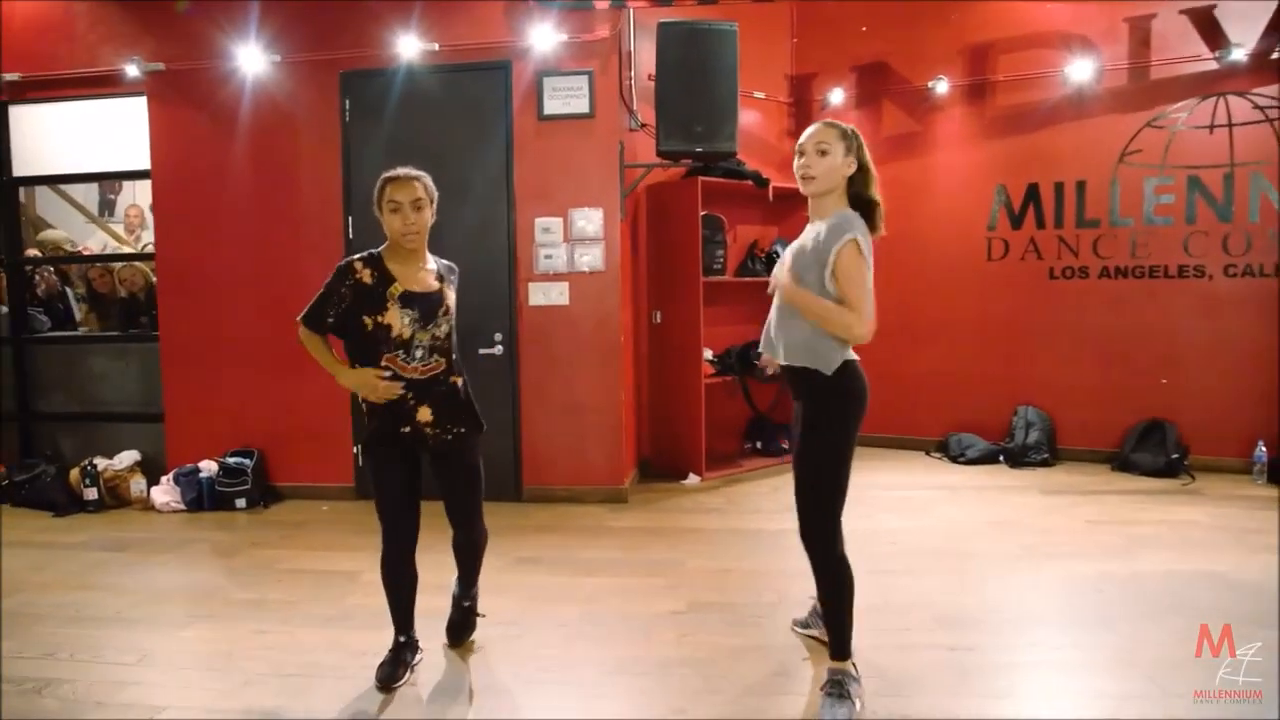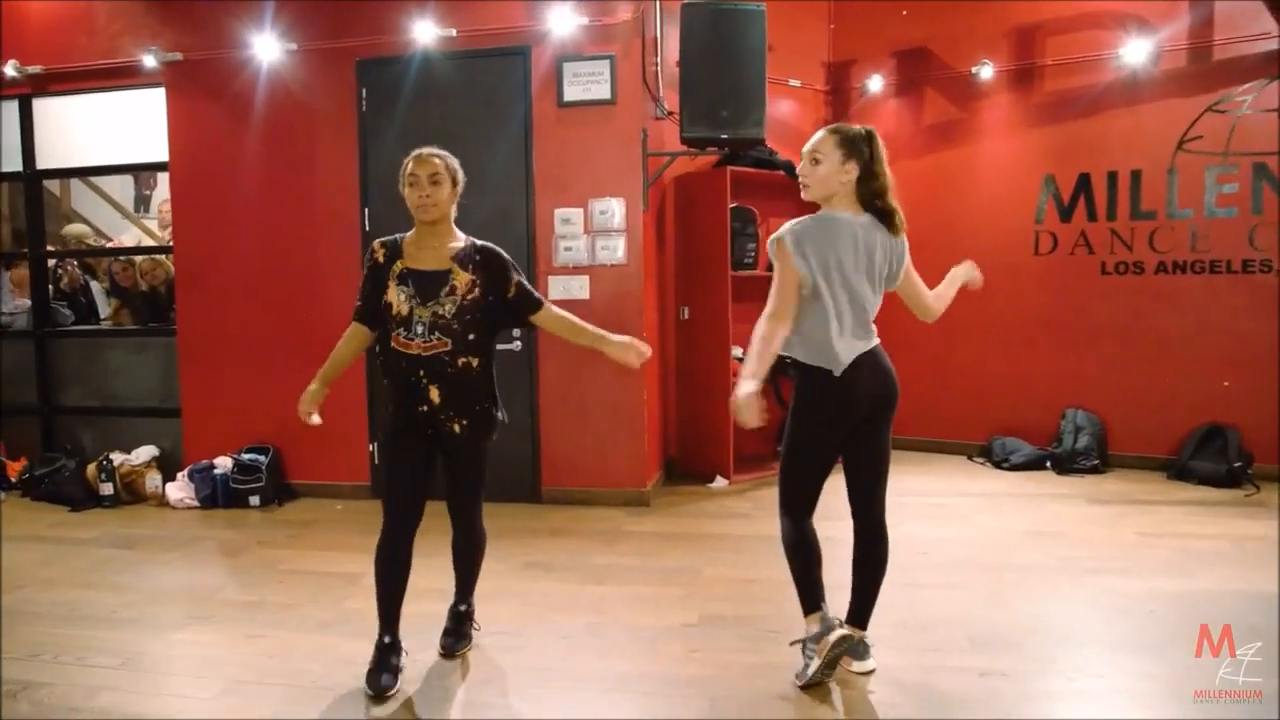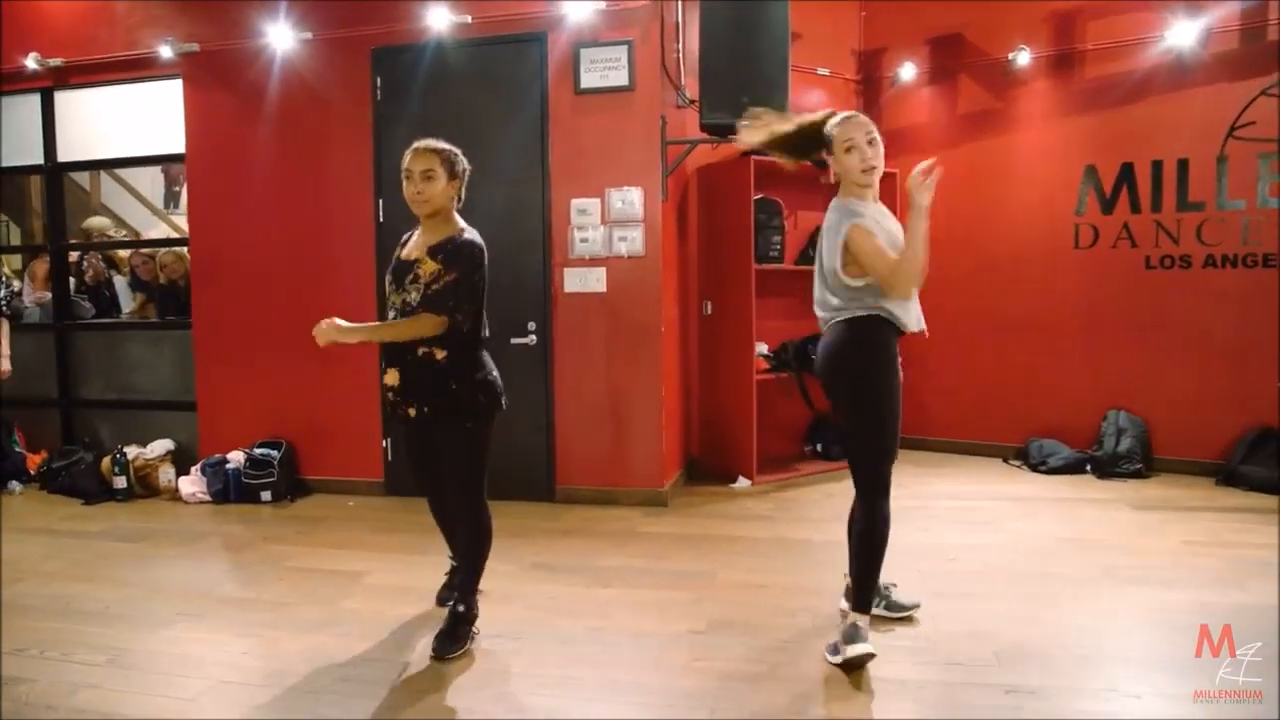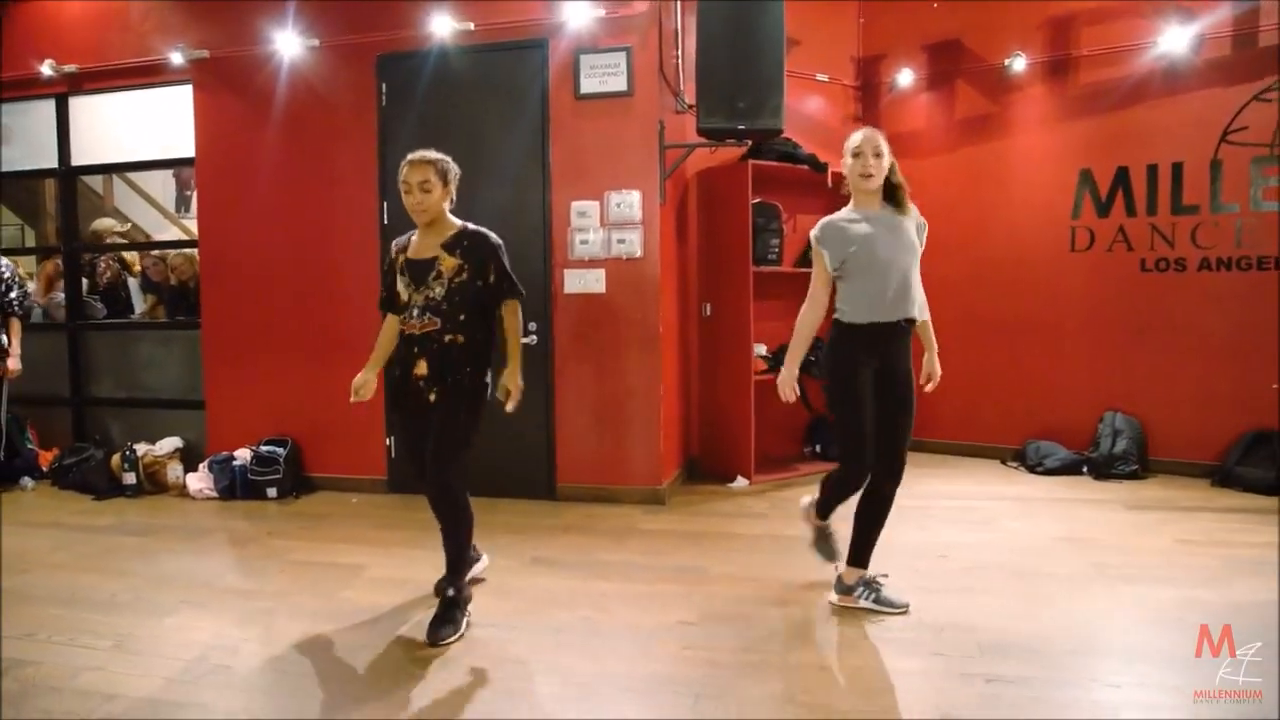
dt=0.5s
person 1, frame 1
left shoulder: (844, 235)
right shoulder: (817, 231)
left elbow: (856, 325)
left wrist: (786, 286)
left hip: (831, 390)
right hip: (818, 386)
left knee: (818, 525)
right knee: (819, 514)
left ankle: (843, 668)
right ankle: (830, 614)
person 1, frame 2
left shoulder: (795, 237)
right shoulder: (887, 237)
left elbow: (778, 315)
right elbow: (928, 307)
left wrist: (749, 381)
right wrist: (960, 274)
left hip: (824, 387)
right hip: (877, 378)
left knee: (795, 510)
right knee: (870, 511)
left ankle: (818, 625)
right ankle: (856, 635)
person 1, frame 3
left shoulder: (859, 207)
right shoulder: (856, 217)
right elbow: (905, 284)
right wrist: (917, 209)
left hip: (846, 348)
right hip: (862, 351)
left knee: (871, 476)
right knee: (872, 484)
left ankle: (865, 588)
right ankle: (854, 624)
person 1, frame 4
left shoulder: (911, 220)
right shoulder: (832, 230)
right elbow: (816, 304)
left wrist: (931, 351)
right wrist: (790, 365)
left hip: (895, 348)
right hip: (849, 346)
left knee: (890, 470)
right knee: (858, 464)
left ankle: (854, 577)
right ankle: (817, 513)
person 2, frame 1
left shoulder: (447, 274)
right shoulder: (357, 273)
right elbow: (308, 332)
right wrist: (350, 376)
left hip: (452, 418)
right hip: (388, 426)
left knee: (469, 523)
right knee: (399, 537)
left ankle: (465, 594)
right ankle: (404, 641)
person 2, frame 2
left shoulder: (485, 259)
right shoulder: (383, 256)
left elbow: (538, 312)
right elbow: (363, 326)
left wrist: (605, 341)
right wrist: (320, 382)
left hip: (467, 407)
right hip: (404, 409)
left knee: (465, 516)
right knee: (398, 522)
left ankle: (462, 610)
right ankle: (388, 641)
person 2, frame 3
left shoulder: (465, 249)
right shoulder: (408, 243)
left elbow: (431, 323)
left wrist: (356, 334)
left hip: (462, 392)
right hip: (416, 391)
left knee: (467, 494)
right knee: (435, 487)
left ankle: (465, 607)
right ankle: (462, 564)
person 2, frame 4
left shoulder: (478, 243)
right shoulder: (400, 249)
left elbow: (509, 302)
right elbow: (395, 316)
left wrist: (513, 366)
right wrist: (372, 369)
left hip: (460, 377)
right hip: (412, 379)
left knee: (443, 475)
right knee: (428, 475)
left ankle: (456, 593)
right ankle: (465, 554)
